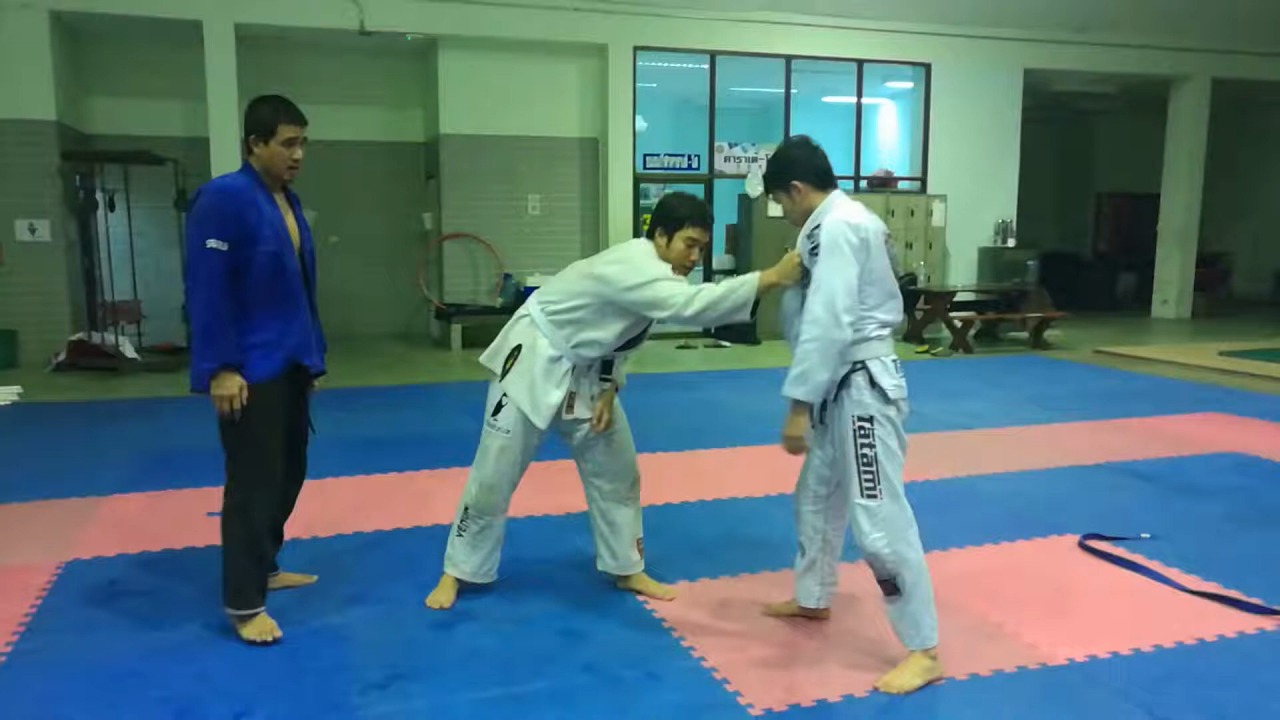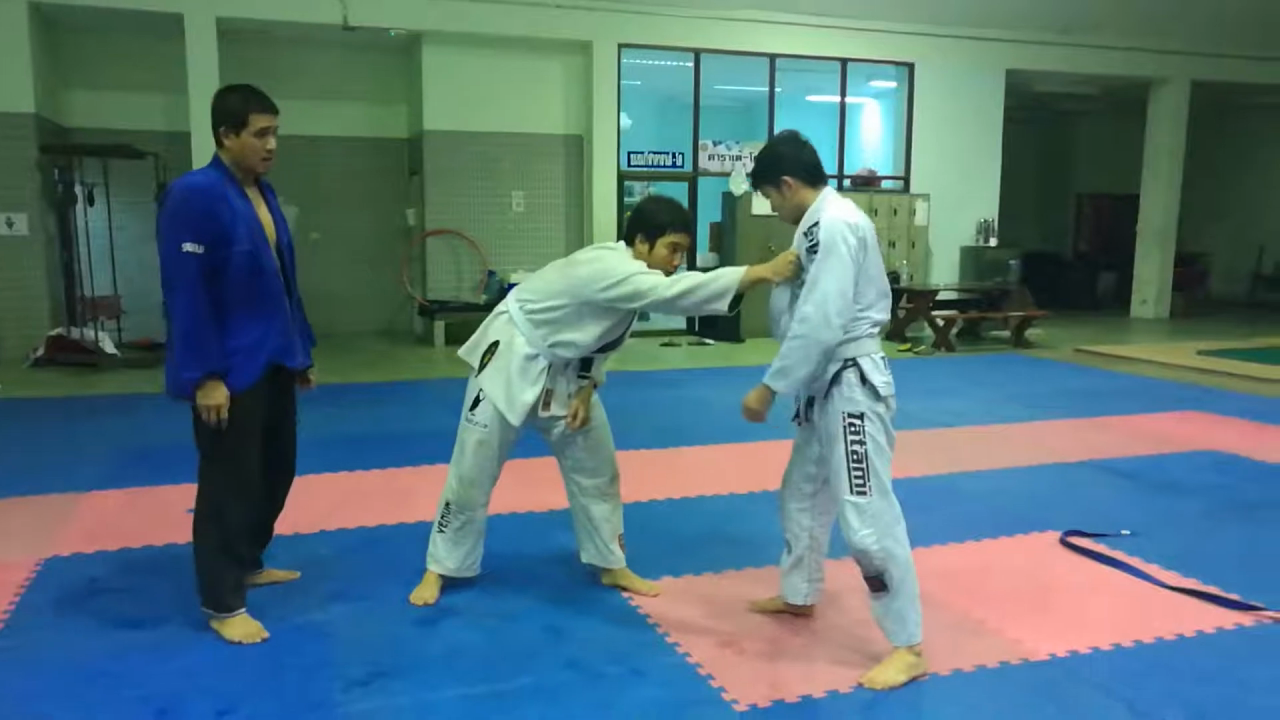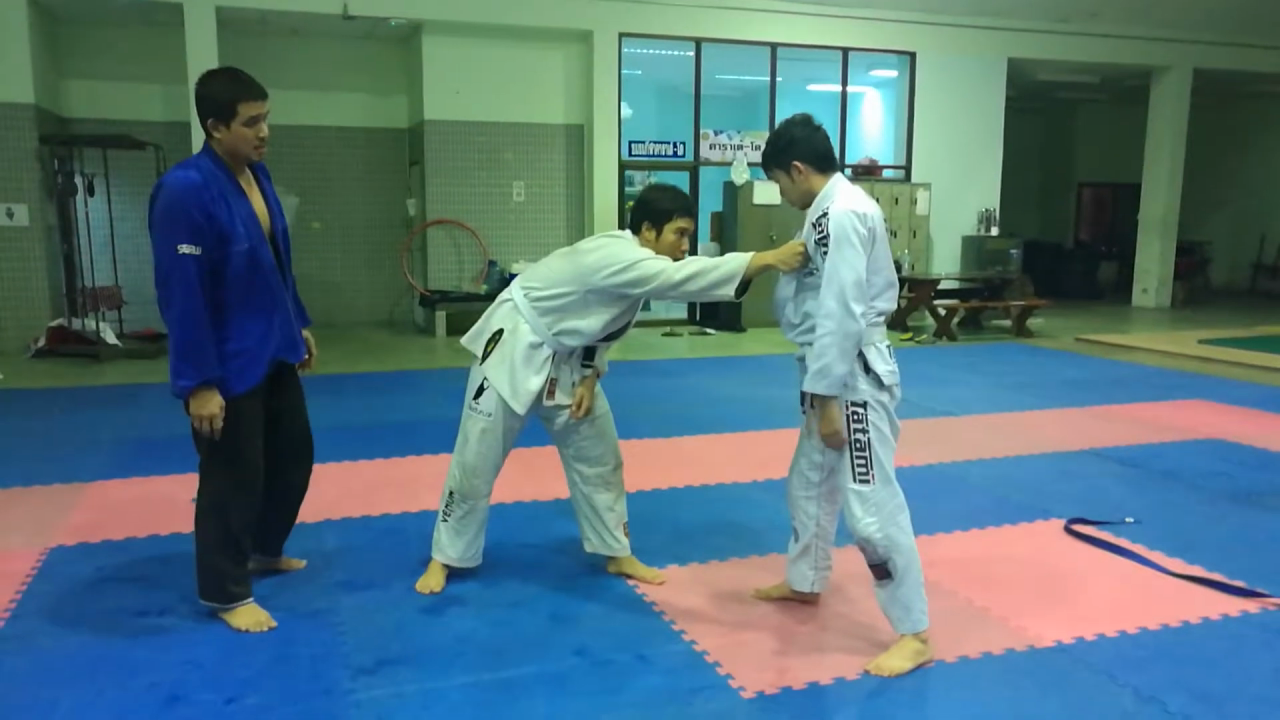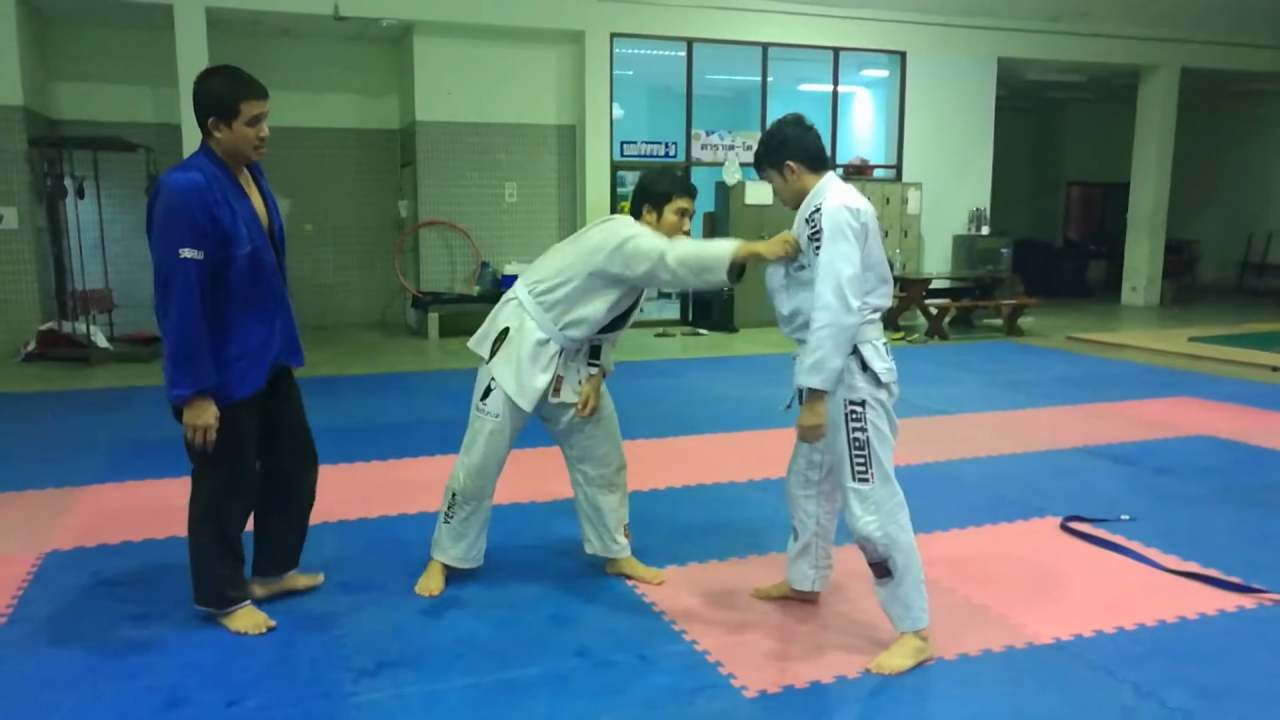
dt=0.3s
person 1, frame 1
left shoulder: (288, 201)
right shoulder: (224, 198)
right elbow: (206, 289)
left wrist: (313, 353)
right wrist: (220, 367)
left hip: (288, 361)
right hip: (248, 366)
left knee: (286, 472)
right knee: (253, 478)
left ankle: (263, 565)
right ankle: (243, 602)
person 1, frame 2
left shoulder: (262, 194)
right shoulder: (194, 196)
right elbow: (184, 294)
left wrist: (301, 347)
right wrist: (205, 376)
left hip: (272, 361)
right hip: (227, 371)
left knee: (275, 470)
right knee: (230, 482)
left ankle: (246, 562)
right ankle: (222, 601)
person 1, frame 3
left shoulder: (256, 175)
right shoulder: (185, 191)
right elbow: (180, 294)
left wrist: (299, 323)
right wrist: (198, 382)
left hip: (274, 353)
right hip: (226, 365)
left knee: (294, 454)
right knee: (232, 477)
left ankle: (263, 548)
right ankle: (227, 592)
person 1, frame 4
left shoulder: (250, 173)
right shoulder: (185, 193)
right elbow: (179, 300)
left wrist: (284, 332)
right wrist: (193, 392)
left hip: (267, 357)
right hip: (222, 371)
left knee: (295, 461)
right knee: (226, 484)
left ankle: (273, 569)
right ankle: (223, 596)
person 2, frame 1
left shoulder: (835, 227)
right shoulder: (849, 219)
left elbow: (827, 324)
left wrist: (797, 406)
left hip: (863, 383)
right hip: (844, 382)
left knee: (879, 519)
right knee: (816, 495)
left ankle: (923, 650)
right ankle: (812, 598)
person 2, frame 2
left shoulder: (833, 225)
right shoulder: (827, 220)
left elbow: (819, 323)
left wrist: (767, 388)
left hip: (852, 381)
right hip: (827, 381)
left knee: (867, 514)
right knee: (804, 492)
left ankle: (909, 645)
right ankle: (800, 594)
person 2, frame 3
left shoulder: (841, 214)
right shoulder: (830, 209)
left elbow: (842, 315)
left wrist: (830, 402)
left hip: (856, 372)
right hip: (834, 369)
left knee: (871, 504)
right knee: (809, 481)
left ankle: (913, 634)
right ankle: (805, 581)
person 2, frame 4
left shoulder: (834, 210)
right shoulder: (821, 207)
left elbow: (837, 309)
left wrist: (816, 396)
left hip: (852, 368)
right hip: (829, 365)
left knee: (870, 501)
right knee: (807, 480)
left ankle: (914, 631)
right ankle: (805, 580)
person 3, frame 1
left shoulder: (650, 271)
right shoulder: (632, 266)
right elbow: (690, 305)
left wrist: (609, 390)
right wrist: (771, 277)
left hip: (584, 373)
right hip: (535, 364)
left knee: (617, 473)
right knee: (494, 478)
left ankle: (626, 570)
right ankle: (458, 572)
person 3, frame 2
left shoulder: (628, 273)
right shoulder: (608, 268)
right elbow: (675, 292)
left wrist: (587, 388)
right wrist: (761, 273)
left hip: (563, 371)
right hip: (513, 361)
left knee: (596, 469)
right knee: (474, 472)
left ankle: (611, 565)
right ankle: (440, 568)
person 3, frame 3
left shoulder: (631, 263)
right shoulder: (616, 256)
right elbow: (682, 278)
left wrist: (590, 377)
right wrist: (768, 259)
left hip: (564, 359)
right hip: (515, 349)
left knee: (599, 459)
right knee: (476, 462)
left ankle: (616, 553)
right ankle: (445, 557)
person 3, frame 4
left shoulder: (637, 255)
right shoulder: (619, 237)
right elbow: (675, 261)
left wrist: (595, 376)
right wrist: (757, 249)
left hip: (570, 358)
right hip: (521, 348)
left knee: (603, 458)
right knee: (480, 463)
left ankle: (616, 554)
right ankle: (445, 558)
